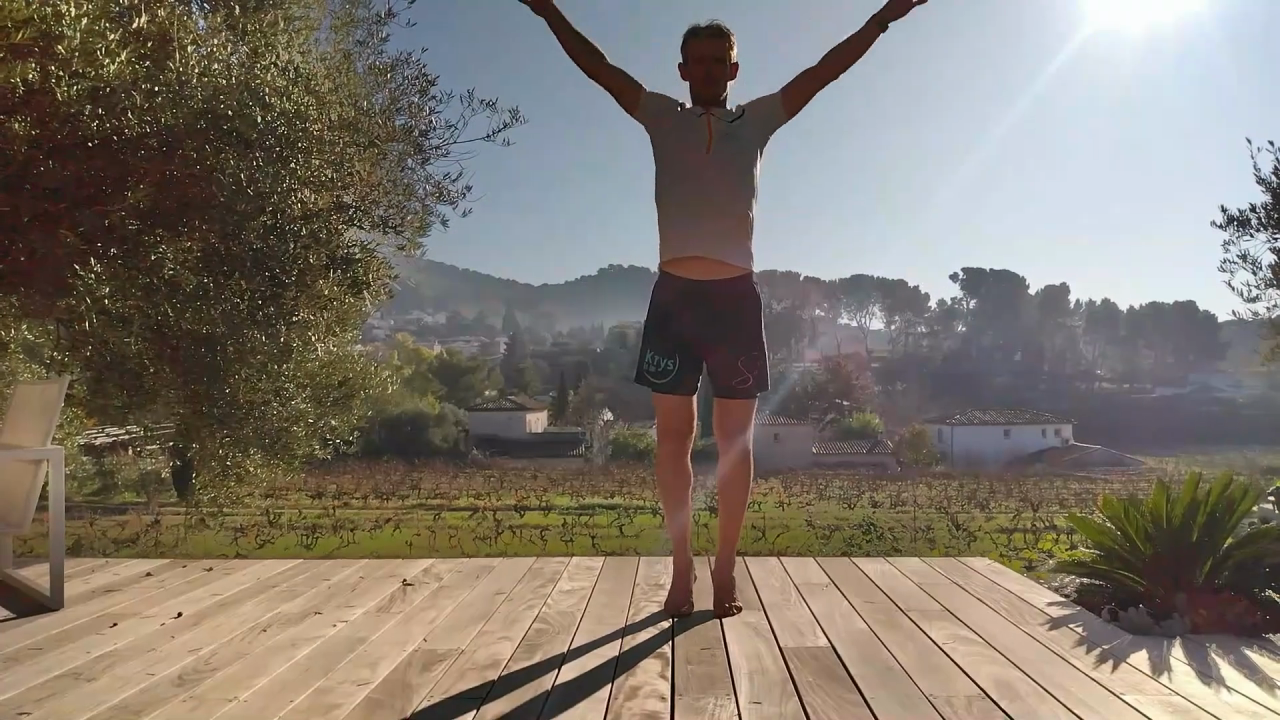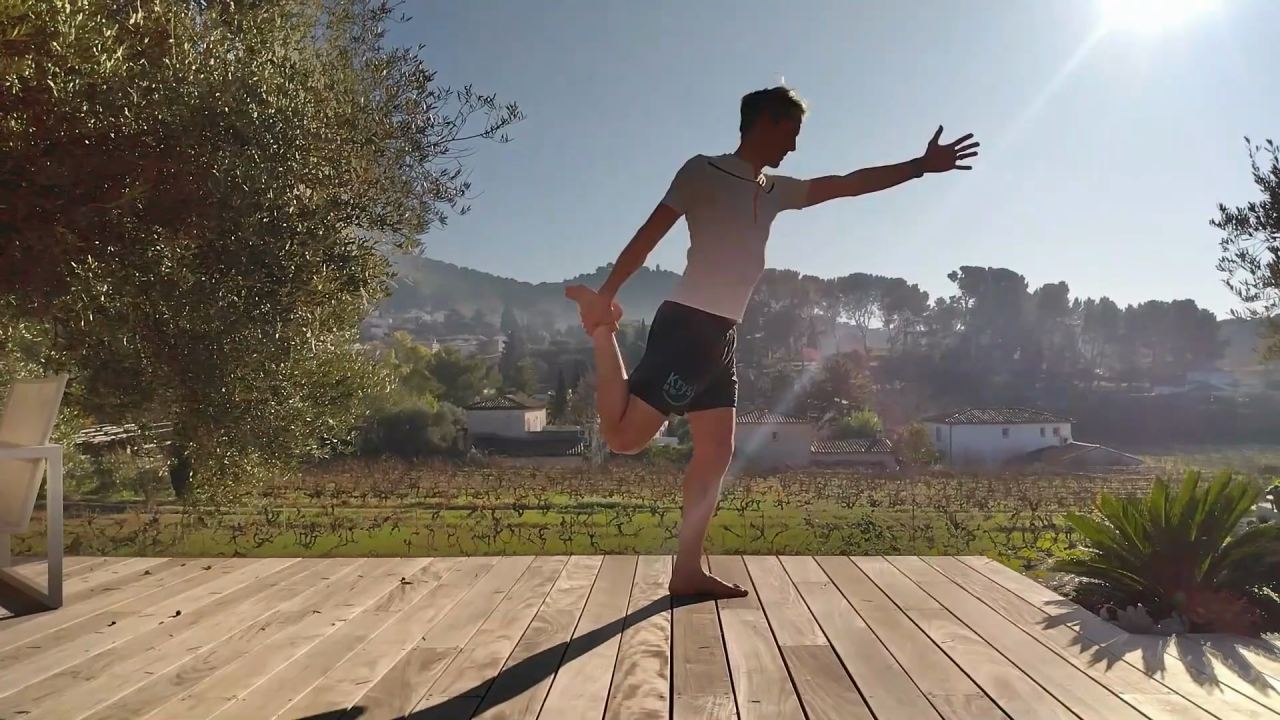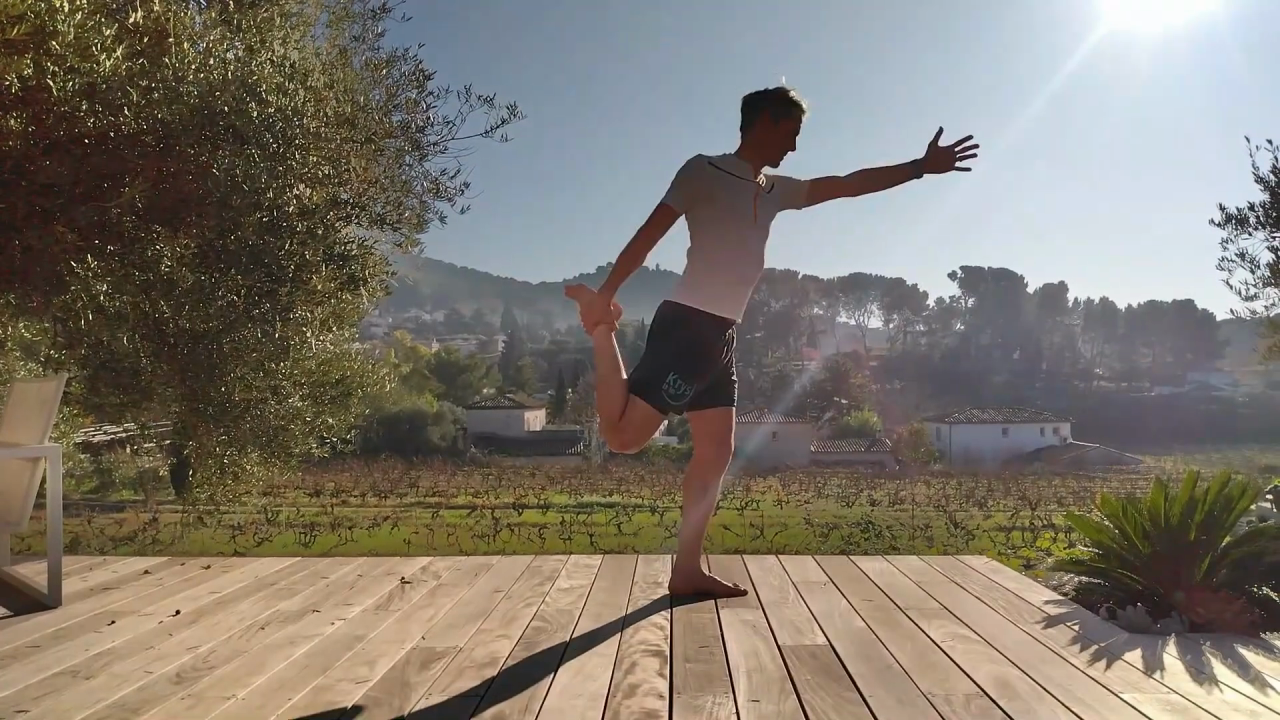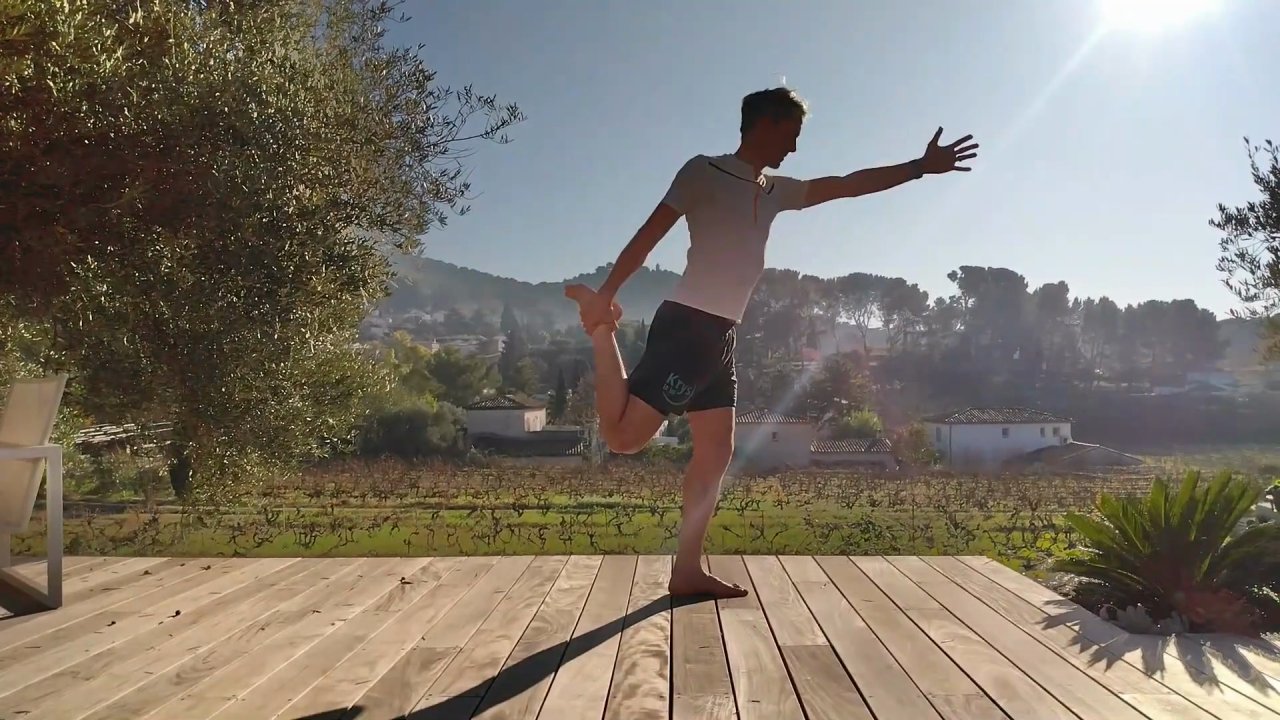
dt=0.3s
person 1, frame 1
left shoulder: (755, 121)
right shoulder: (663, 117)
left elbow: (824, 71)
right elbow: (599, 68)
left hip: (735, 295)
right hip: (674, 294)
left knee: (734, 438)
right knee: (675, 434)
left ankle: (724, 569)
right ankle: (682, 568)
person 1, frame 2
left shoulder: (775, 191)
right shoulder: (704, 172)
left elbow: (849, 184)
right elbow: (649, 234)
left wrist: (921, 166)
right wrist: (605, 297)
left hip: (720, 336)
right hip: (688, 326)
left knee: (716, 453)
right knee: (623, 435)
left ankle: (688, 570)
person 1, frame 3
left shoulder: (775, 191)
right shoulder: (703, 171)
left elbow: (850, 184)
right elbow: (648, 234)
left wrist: (921, 167)
right wrist: (605, 296)
left hip: (719, 335)
right hip: (687, 325)
left knee: (715, 452)
right knee: (622, 435)
left ankle: (688, 570)
person 1, frame 4
left shoulder: (775, 191)
right shoulder: (704, 172)
left elbow: (848, 184)
right elbow: (648, 235)
left wrist: (920, 167)
right wrist: (605, 297)
left hip: (719, 335)
right hip: (687, 325)
left knee: (715, 453)
right knee: (622, 435)
left ankle: (688, 570)
